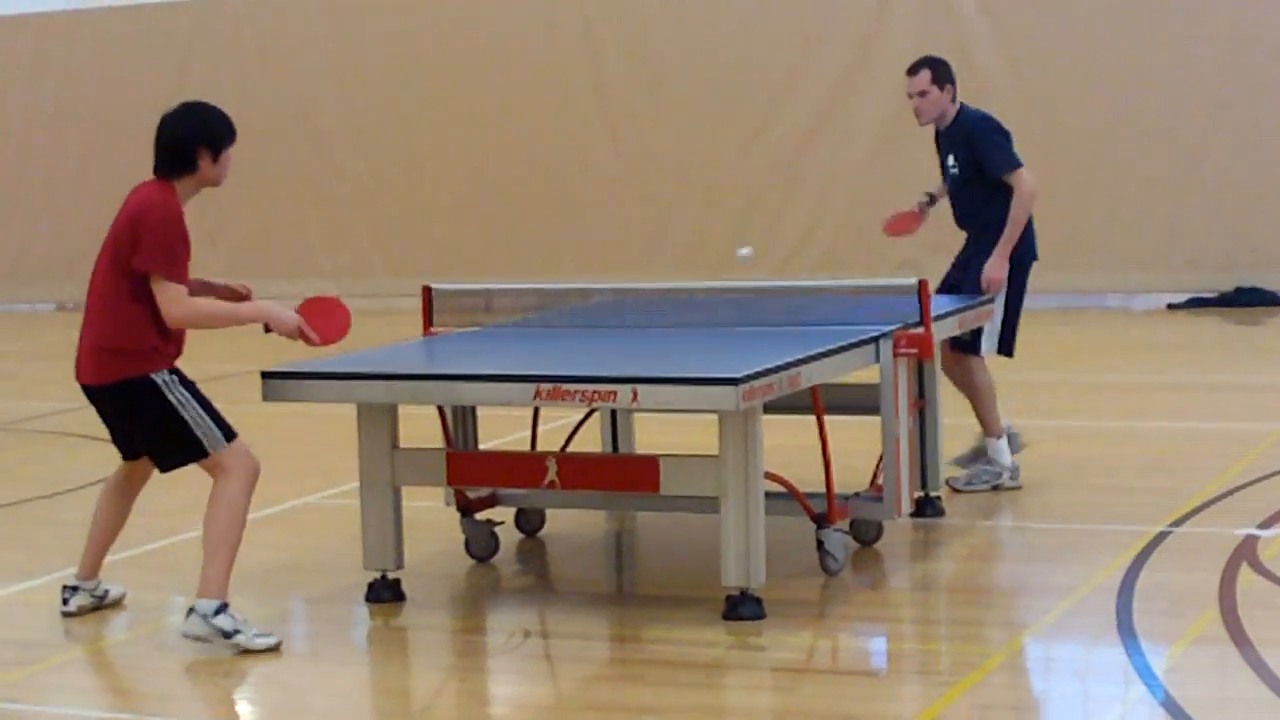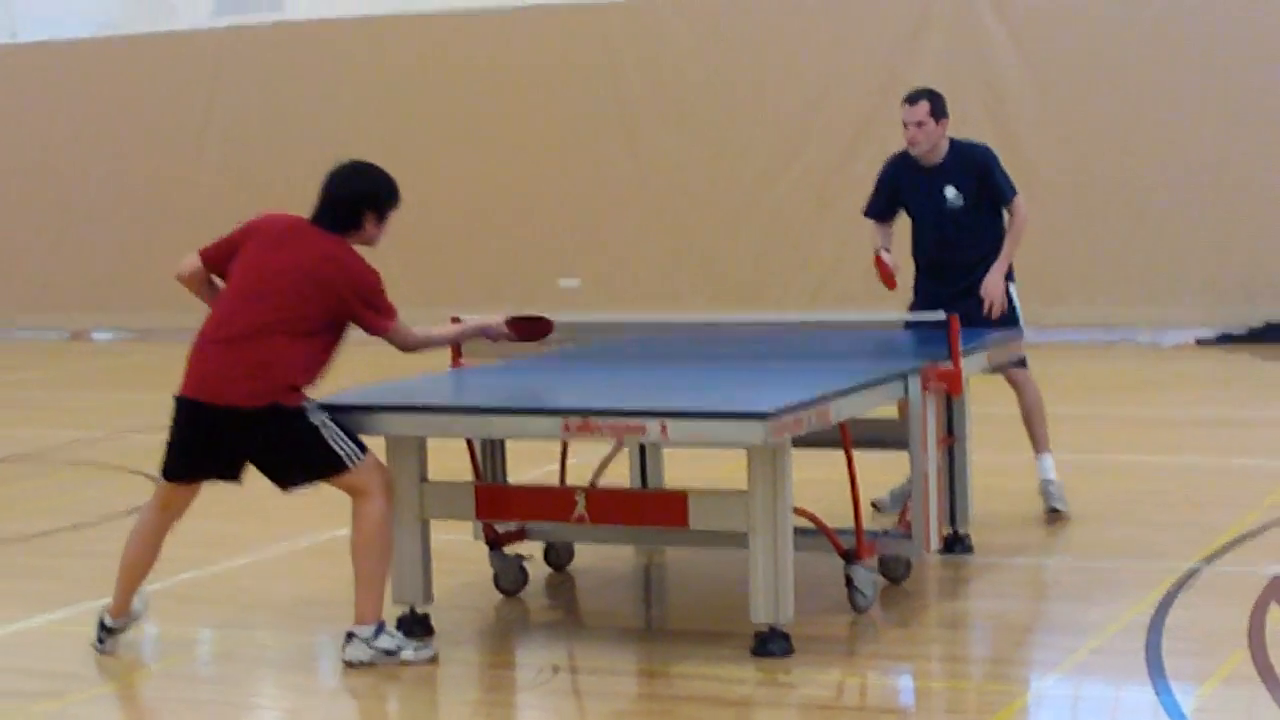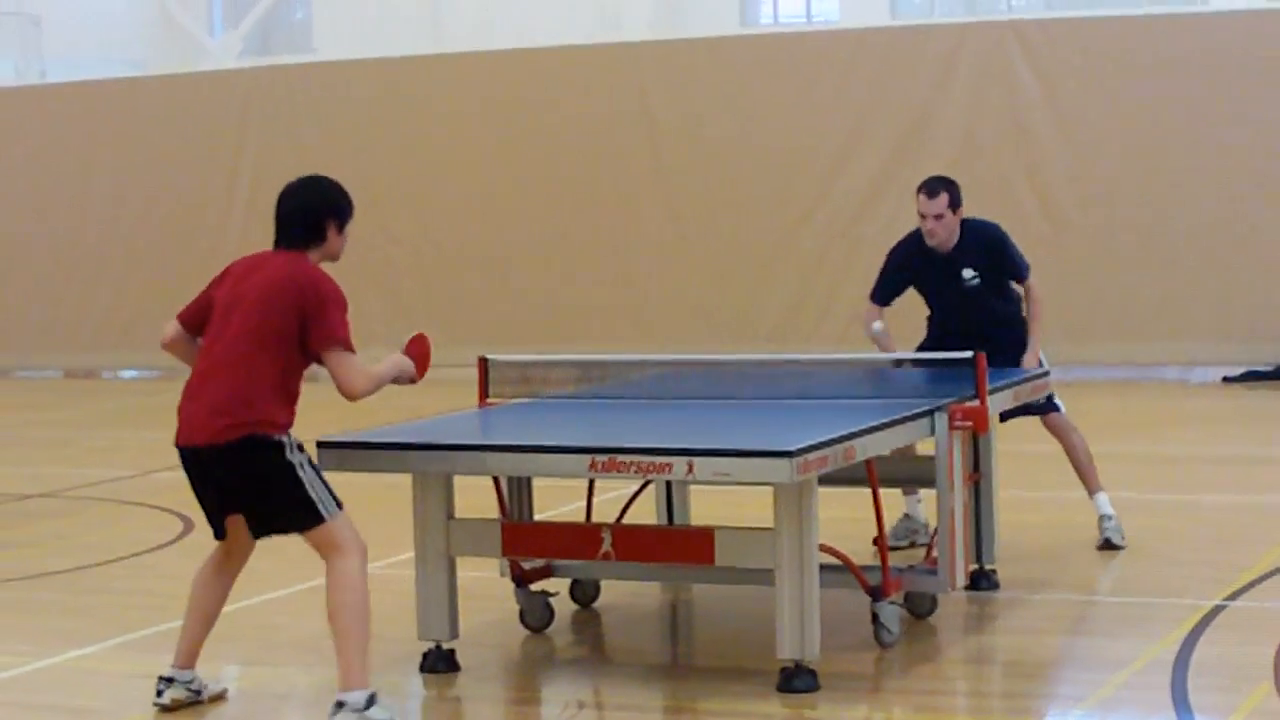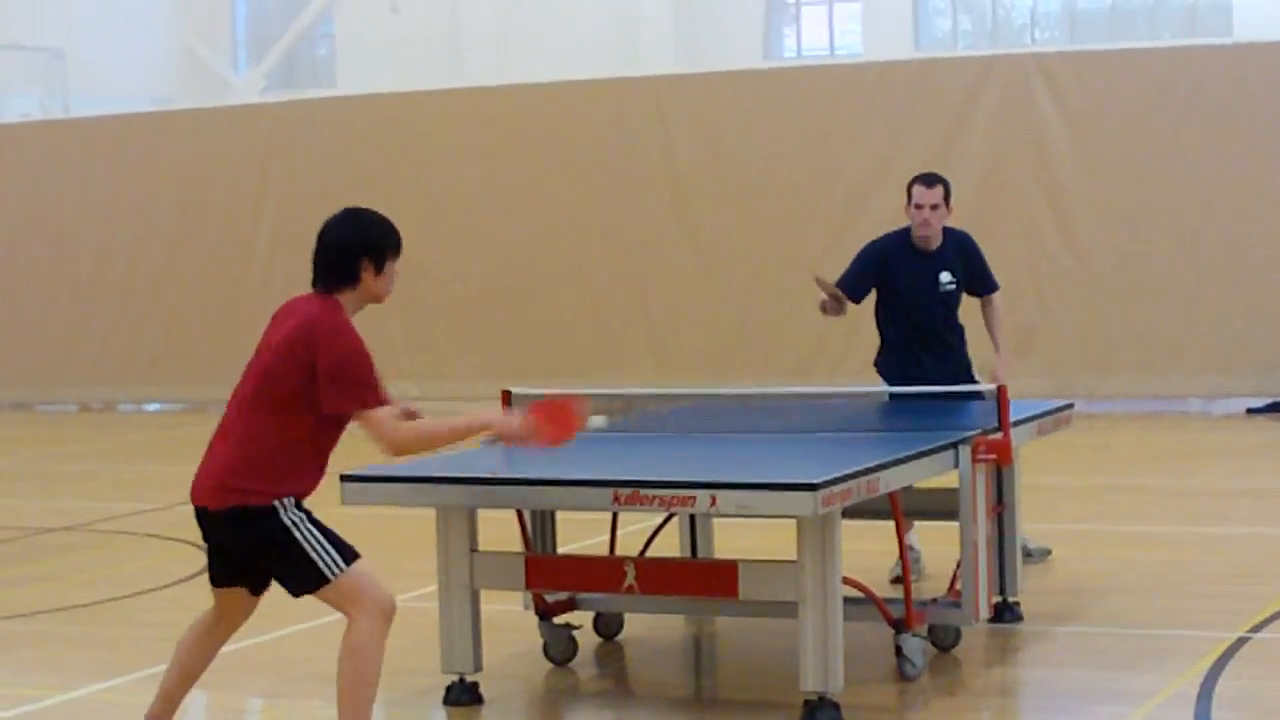
dt=0.5s
person 1, frame 1
left shoulder: (147, 197)
right shoulder: (161, 212)
right elbow: (176, 313)
left wrist: (215, 290)
right wrist: (265, 312)
left hip: (104, 364)
right hip: (134, 368)
left knee: (137, 464)
right knee: (240, 465)
left ankle: (84, 585)
right ankle: (207, 608)
person 1, frame 2
left shoulder: (265, 229)
right shoulder: (353, 274)
left elbow: (189, 271)
right elbow: (406, 340)
right wrist: (474, 328)
left hip: (200, 389)
right hip: (267, 400)
left knee: (168, 500)
right knee: (373, 485)
left ankle: (113, 619)
right ankle: (366, 633)
person 1, frame 3
left shoulder: (238, 271)
right shoulder: (318, 288)
left elbow: (172, 337)
right elbow: (352, 384)
right wrist: (393, 366)
left hip: (195, 435)
right hip: (253, 435)
left knee: (233, 548)
right knee: (346, 550)
person 1, frame 4
left shoulder: (295, 313)
right shoulder: (335, 338)
right elbow: (395, 441)
left wrist: (384, 413)
right wrist: (488, 421)
left hip: (216, 491)
right hip: (256, 500)
left knee: (228, 611)
right knee: (372, 607)
person 2, frame 1
left shoulder: (978, 128)
right shoulder: (943, 133)
left elbow: (1025, 187)
left wrist: (1001, 256)
right wrist: (932, 198)
left hip: (1000, 256)
right hip: (976, 250)
left knee: (966, 351)
right knee: (937, 341)
left ankle: (1002, 462)
right ankle: (1000, 431)
person 2, frame 2
left shoulder: (978, 159)
right shoulder: (898, 169)
left elbow: (1018, 212)
right elbow: (881, 219)
left wrist: (998, 272)
right wrist: (884, 250)
left hip: (986, 283)
right hip: (934, 288)
left knee: (1016, 371)
left ankle: (1048, 476)
person 2, frame 3
left shoulder: (988, 238)
right shoulder: (906, 253)
left elbow: (1030, 288)
right elbow: (873, 308)
left wrist: (1034, 350)
right wrist: (883, 337)
left hip: (1008, 341)
right hip: (948, 345)
left knee: (1056, 419)
left ankle: (1105, 514)
right ankle: (914, 518)
person 2, frame 4
left shoulder: (962, 246)
right shoulder: (883, 252)
left elbow: (989, 299)
right elbow: (842, 300)
left wrist: (1000, 356)
right wrist: (831, 303)
left hip: (954, 370)
right hip: (901, 375)
right ankle: (910, 547)
